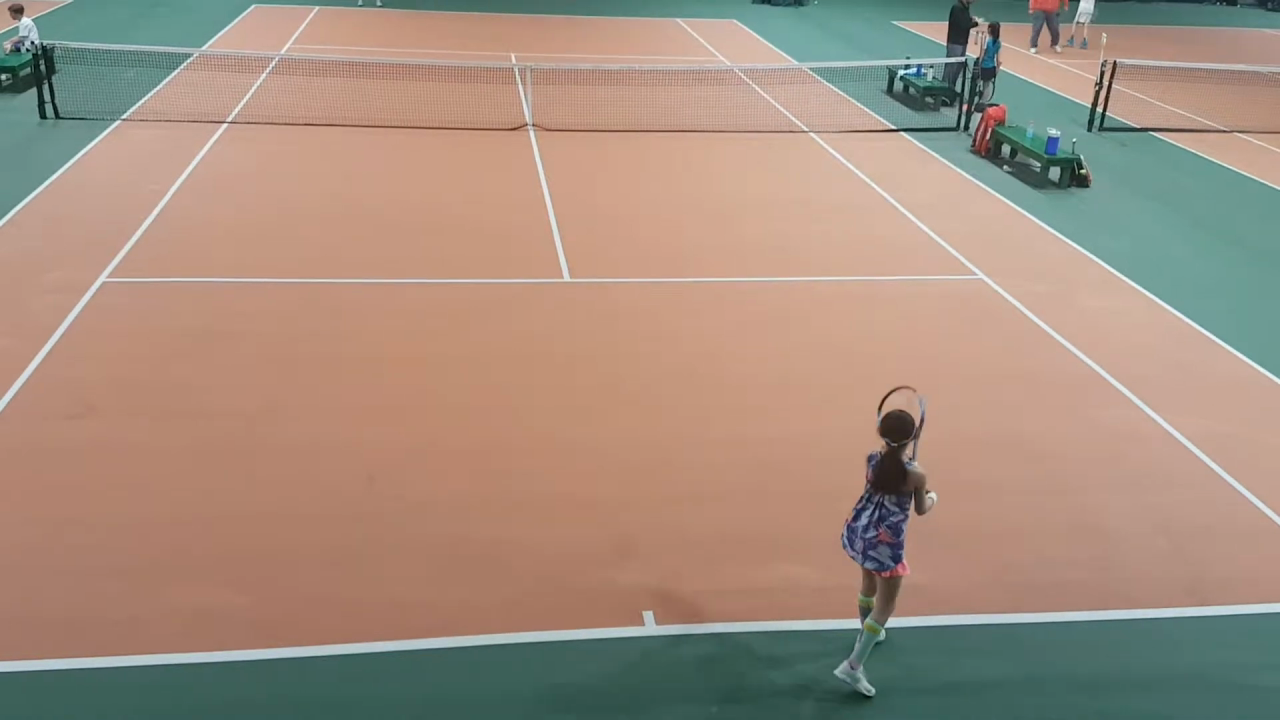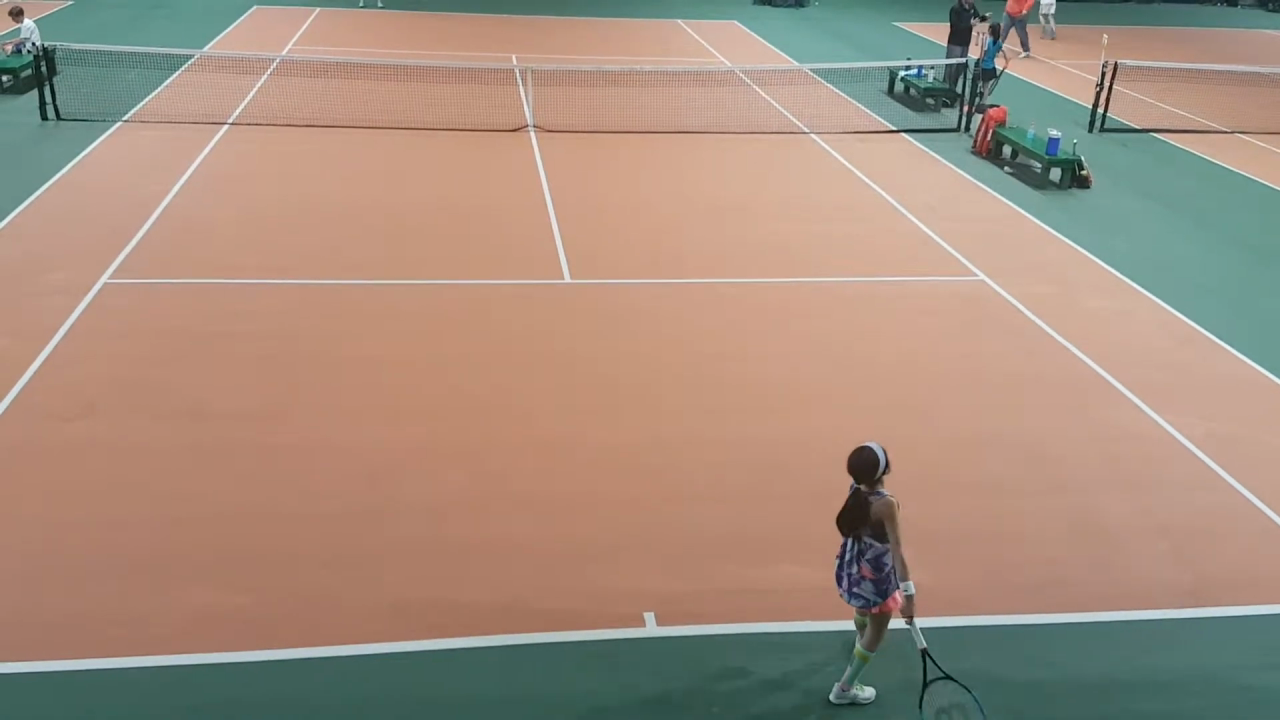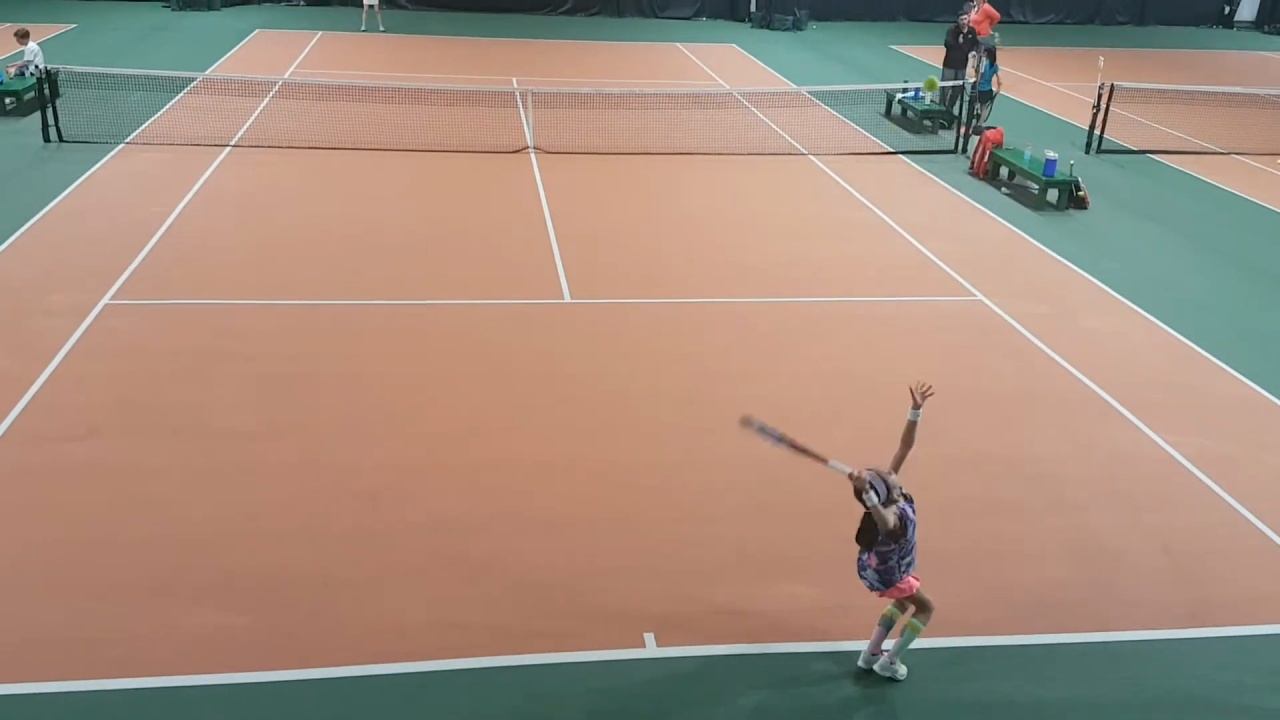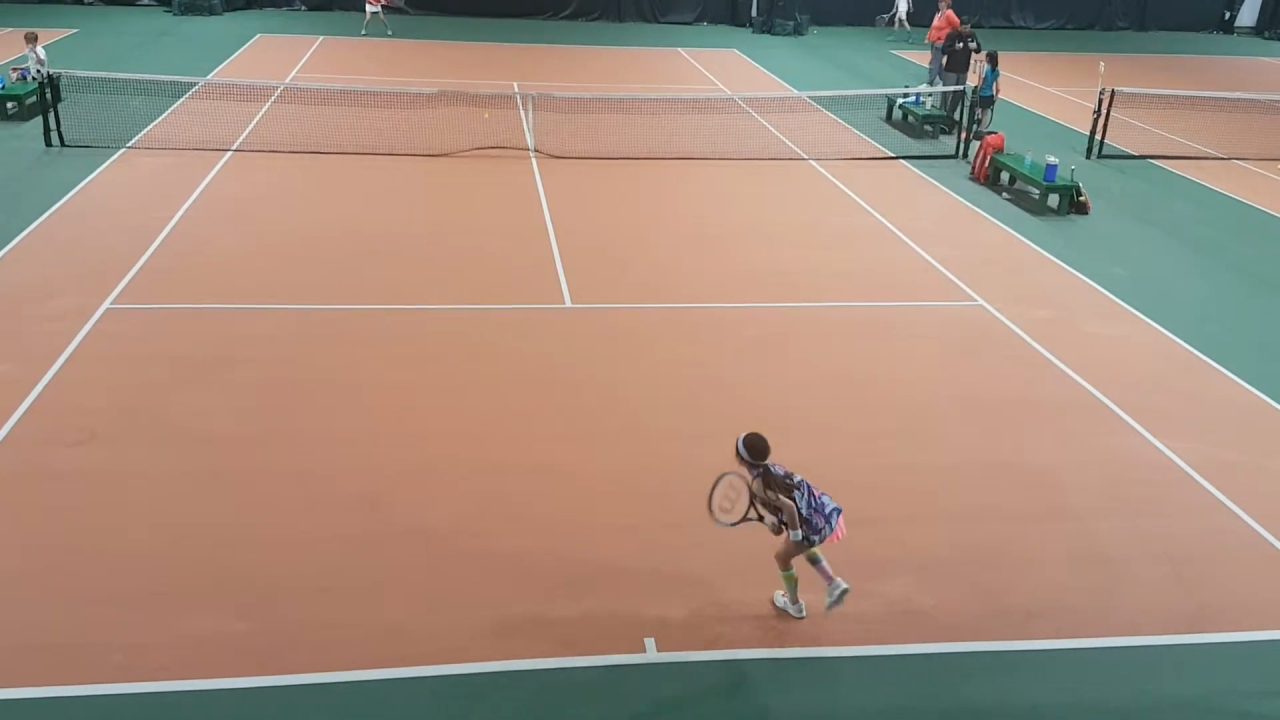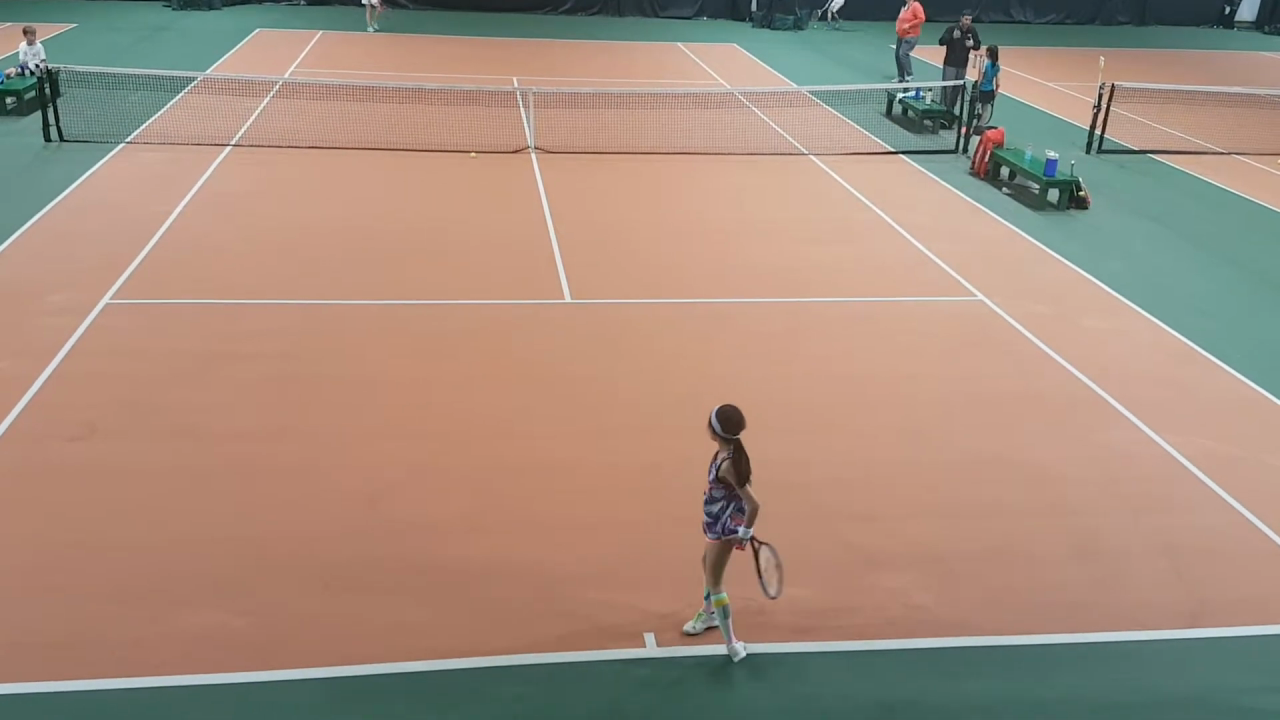
dt=1s
person 1, frame 1
left shoulder: (872, 460)
right shoulder: (916, 475)
right elbow: (921, 510)
right wrist: (932, 497)
left hip: (858, 531)
right hip: (885, 541)
left knee: (869, 584)
right knee: (884, 606)
left ankle: (868, 633)
right ankle: (853, 666)
person 1, frame 2
left shoulder: (856, 492)
right shoulder: (886, 504)
right elbow: (896, 549)
right wrist: (908, 592)
left hip: (850, 569)
right hip: (874, 577)
left knee: (864, 608)
right knee: (876, 633)
left ankle: (862, 639)
right ankle: (845, 688)
person 1, frame 3
left shoulder: (884, 500)
right shoulder: (891, 512)
left elbow: (904, 446)
right elbow: (884, 524)
left wrist: (915, 412)
right wrist: (866, 494)
left hip: (879, 566)
right hip: (886, 573)
left knee: (903, 602)
right knee: (925, 608)
left ankle: (871, 652)
right ankle: (890, 661)
person 1, frame 4
left shoulder: (757, 486)
right shoulder: (772, 468)
left elbow: (789, 507)
left wrist: (795, 537)
right wrist: (776, 521)
left hip: (813, 526)
right hip: (826, 511)
left knee: (781, 555)
right knee: (794, 547)
left ankle: (794, 604)
right ankle: (835, 583)
person 1, frame 5
left shoulder: (727, 465)
right shoulder: (735, 452)
left elbow: (754, 503)
right elbow: (745, 487)
left wrist: (745, 533)
left hip: (728, 527)
right hip: (721, 524)
left knee: (713, 581)
right knee: (708, 562)
left ankle: (733, 644)
right ankle: (709, 613)
